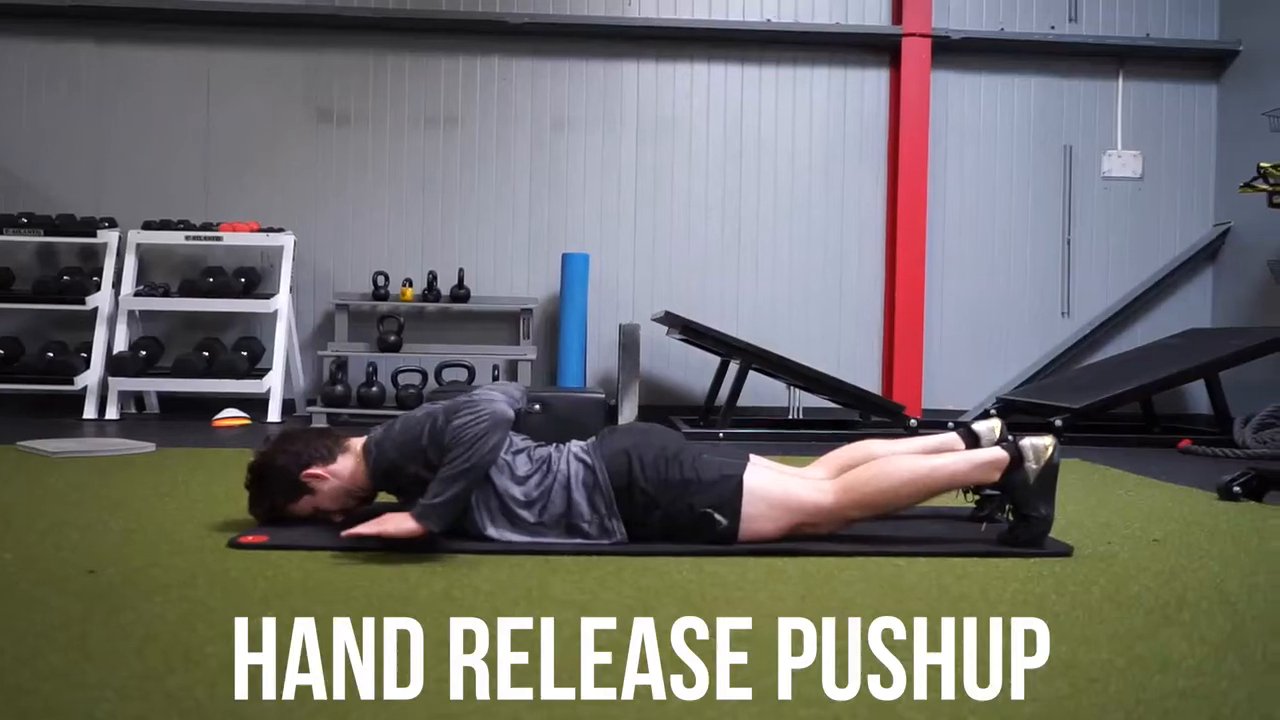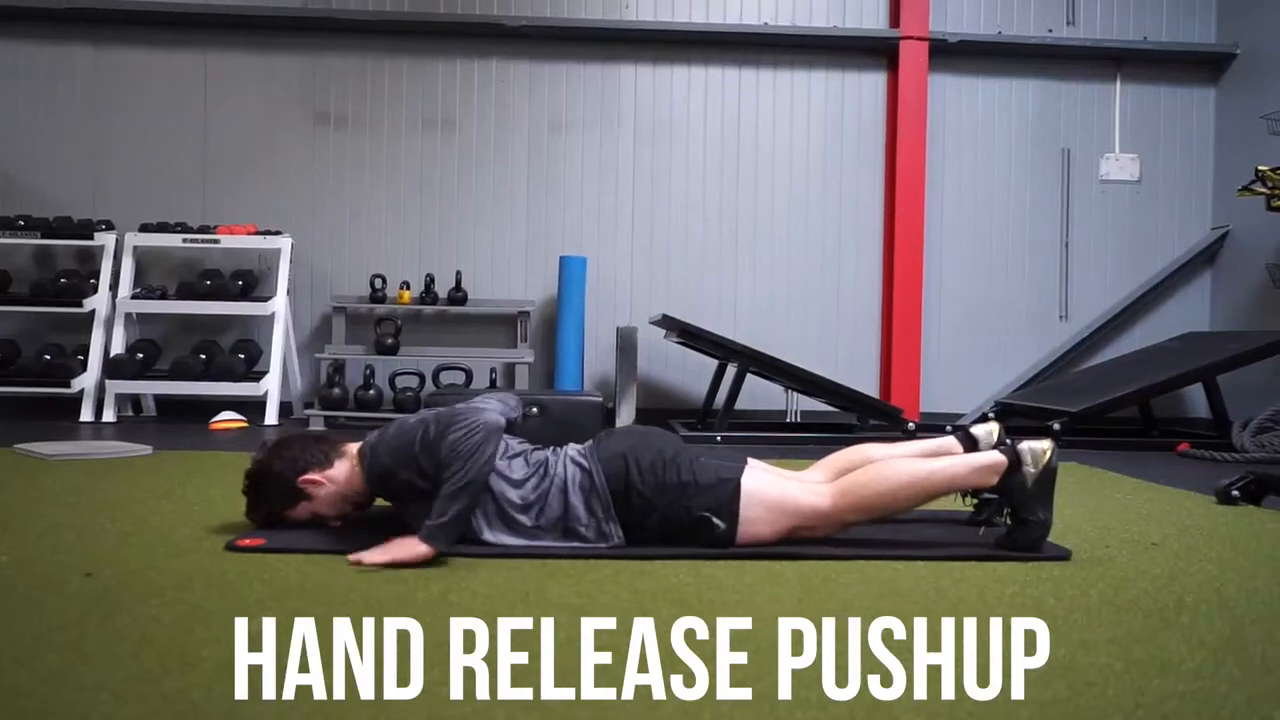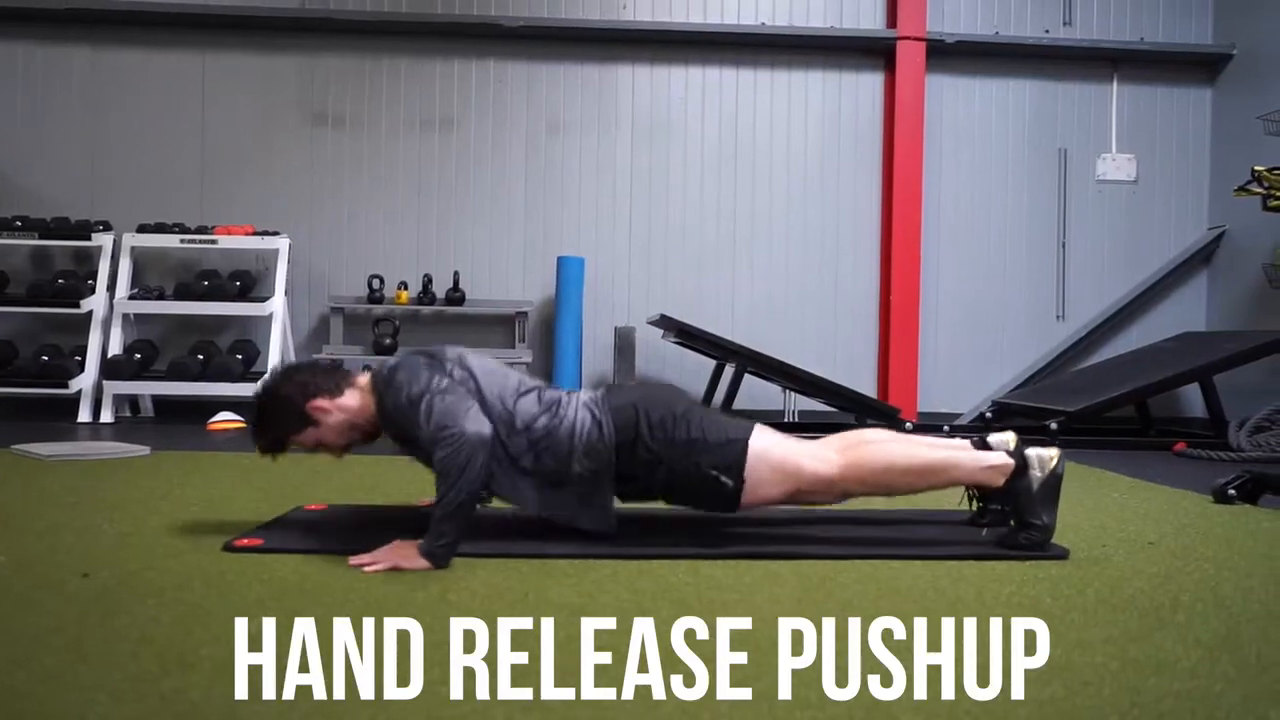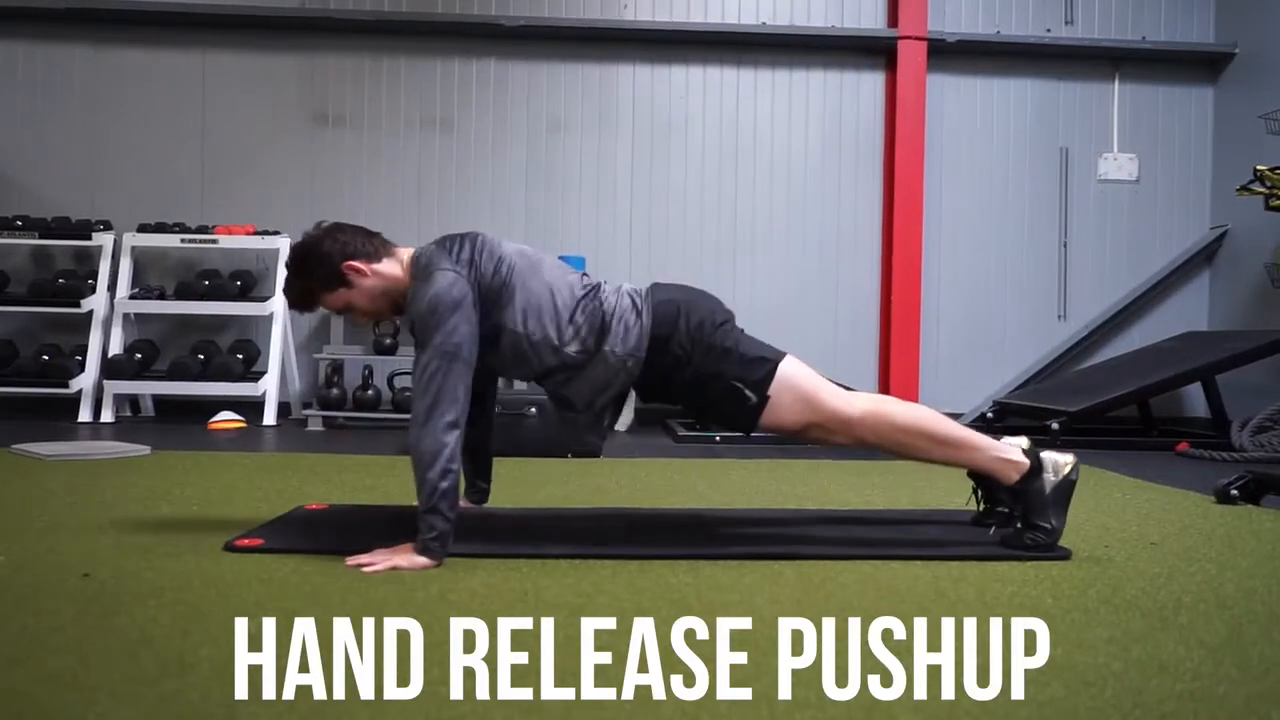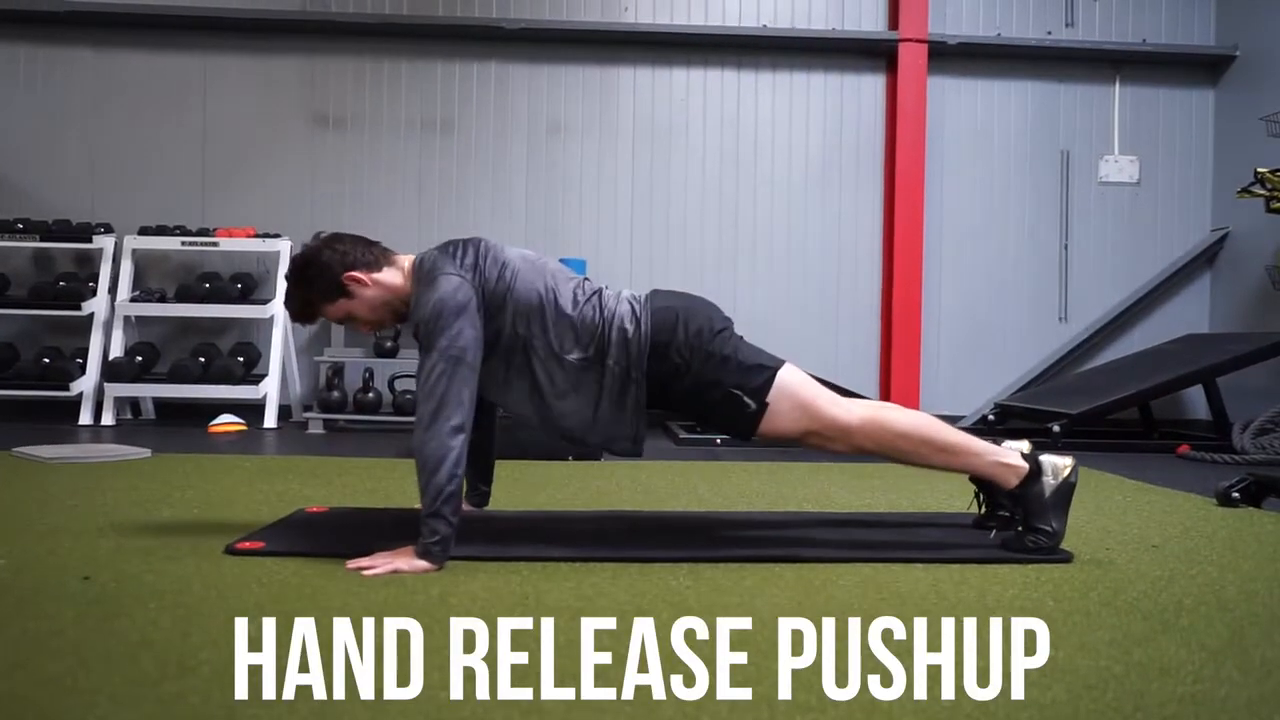
dt=0.4s
person 1, frame 1
left shoulder: (394, 449)
right shoulder: (408, 447)
left elbow: (490, 410)
right elbow: (506, 391)
left wrist: (425, 514)
left hip: (632, 488)
right hip: (621, 467)
left knee: (824, 503)
right knee: (812, 481)
left ankle: (1007, 461)
right ankle: (969, 441)
person 1, frame 2
left shoulder: (391, 453)
right shoulder: (405, 451)
left elbow: (479, 421)
right elbow: (502, 403)
left wrist: (433, 534)
right wrist: (441, 513)
left hip: (629, 490)
right hip: (618, 471)
left knee: (823, 504)
right knee: (813, 484)
left ankle: (1004, 463)
right ankle: (968, 445)
person 1, frame 3
left shoulder: (405, 382)
right shoulder: (415, 373)
left elbow: (471, 443)
left wrist: (433, 546)
right wrist: (457, 505)
left hip: (634, 441)
right hip: (624, 426)
left knee: (820, 472)
right knee: (813, 470)
left ankle: (1014, 471)
right ankle: (980, 448)
person 1, frame 4
left shoulder: (438, 284)
right shoulder: (446, 278)
left elbow: (437, 412)
right elbow: (474, 389)
left wrist: (429, 541)
right wrist: (472, 491)
left hip: (666, 339)
right hip: (654, 338)
left knee: (837, 414)
right knee: (831, 419)
left ankle: (1027, 471)
right ankle: (1002, 462)
person 1, frame 5
left shoulder: (440, 289)
right shoulder: (447, 281)
left elbow: (443, 416)
right elbow: (479, 395)
left wrist: (431, 543)
right wrist: (472, 496)
left hip: (665, 347)
right hip: (656, 344)
left knee: (840, 424)
right knee: (832, 427)
left ankle: (1028, 475)
right ankle: (1002, 459)
